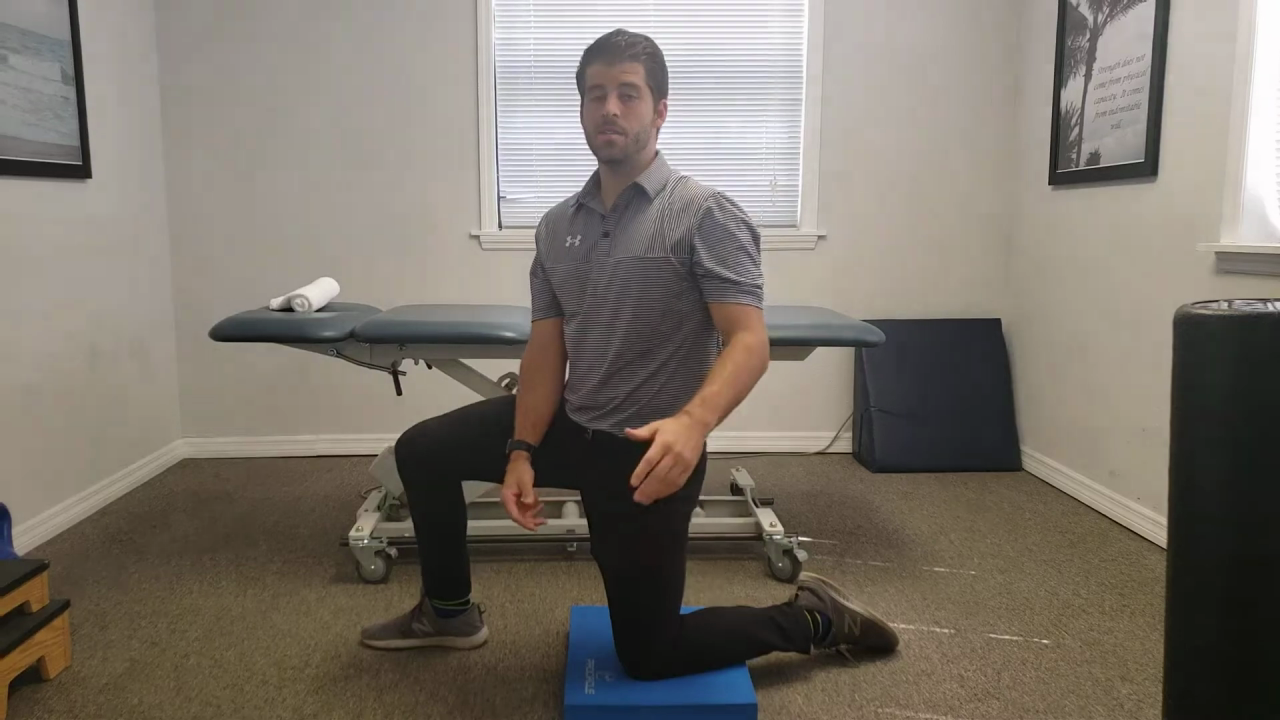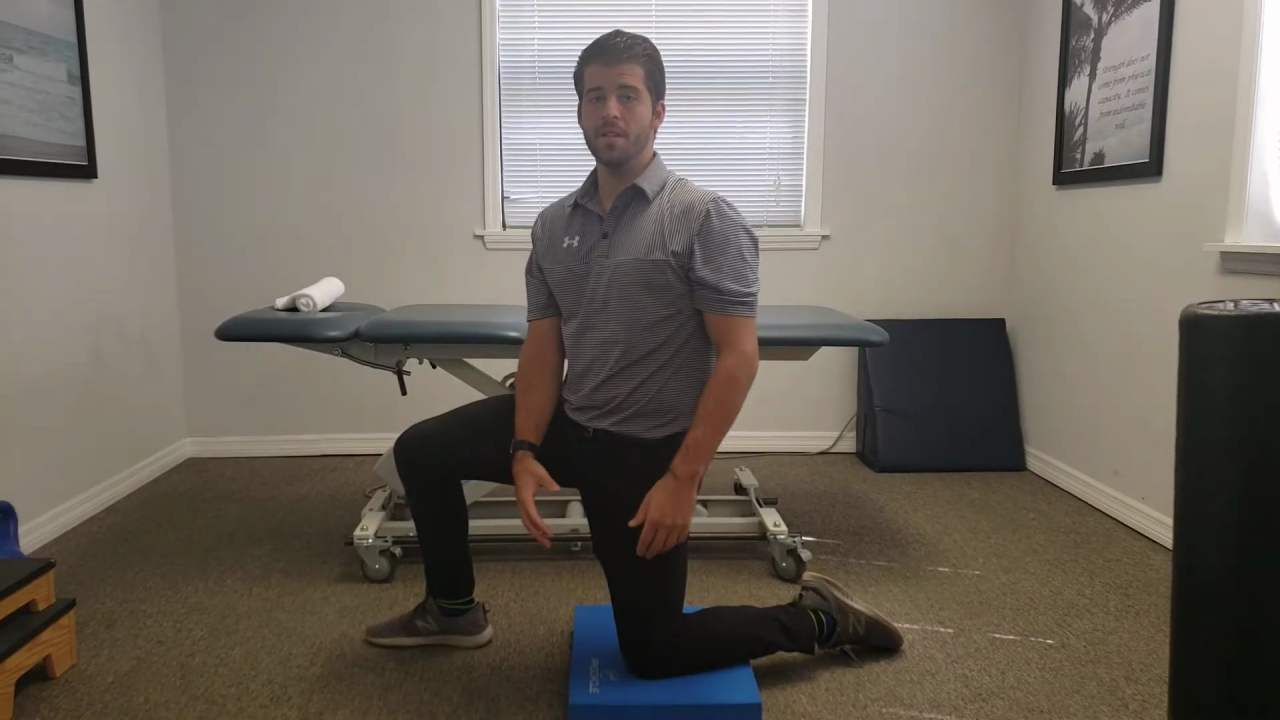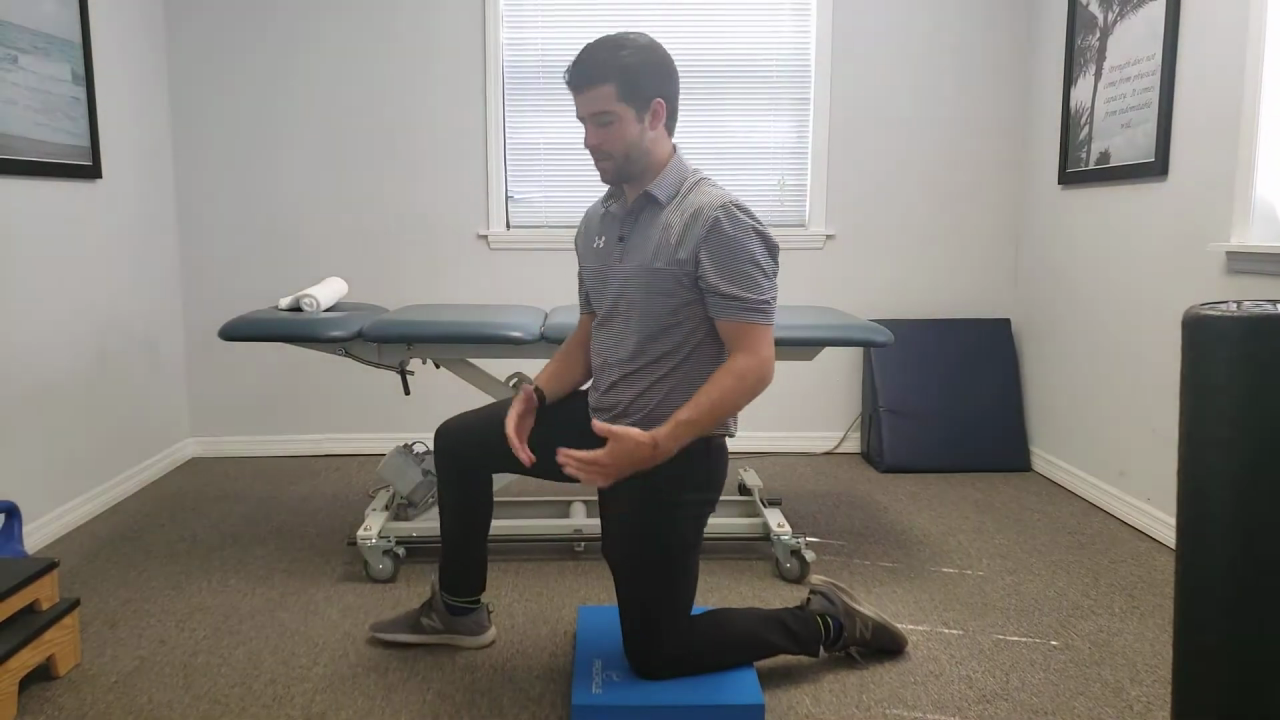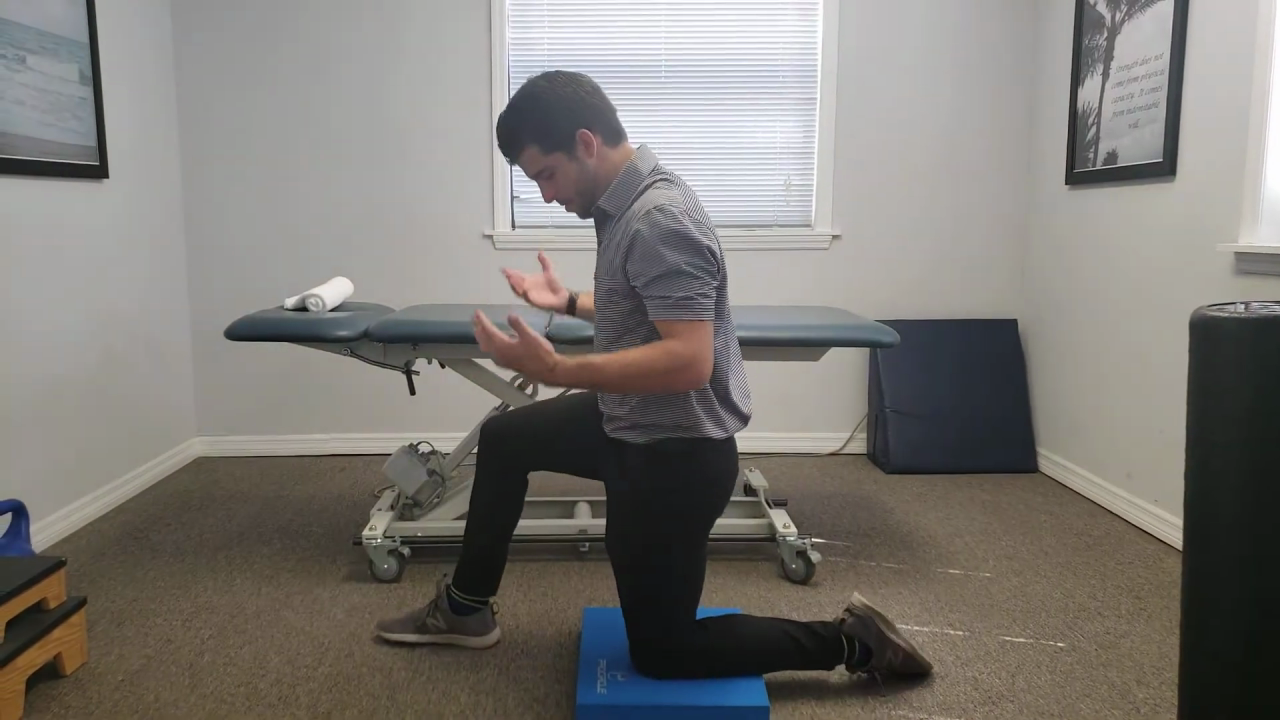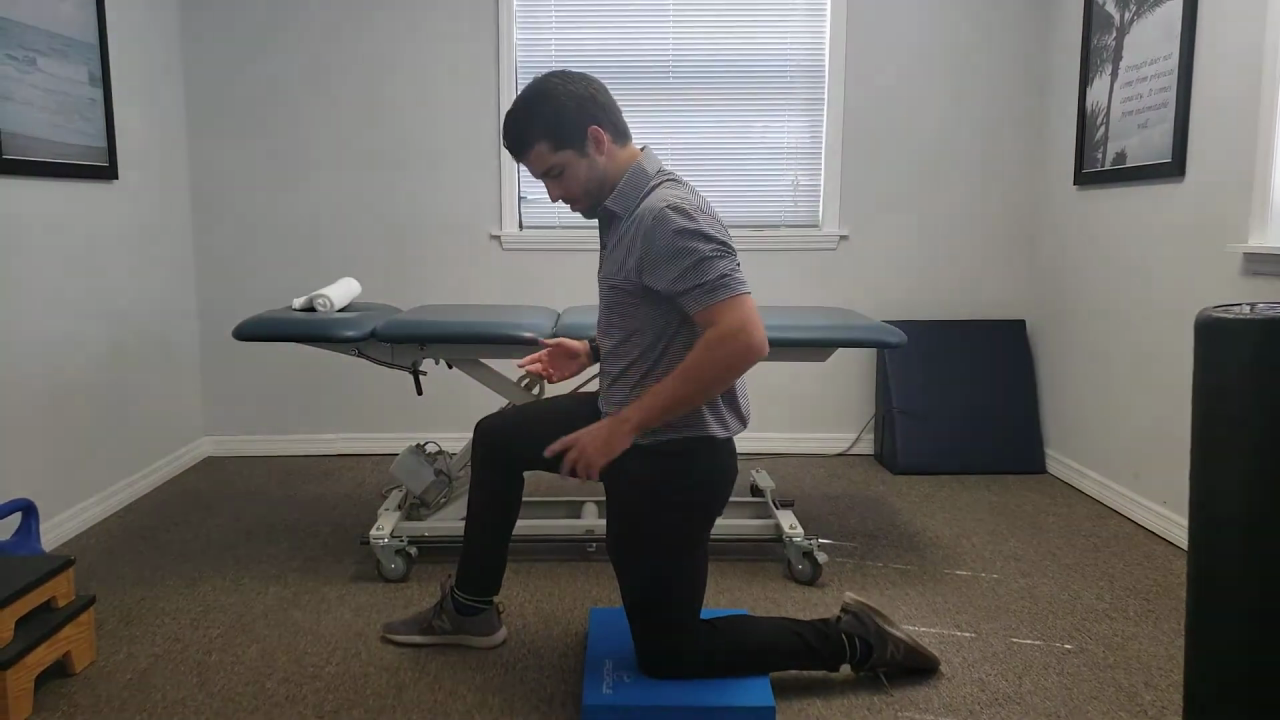
dt=1s
person 1, frame 1
left shoulder: (704, 215)
right shoulder: (557, 225)
left elbow: (749, 343)
right elbow: (547, 348)
left wrist: (691, 422)
right wrist: (522, 452)
left hip: (652, 452)
right hip: (572, 426)
left knee: (648, 655)
right knee: (422, 450)
left ankle: (813, 618)
right ankle: (449, 612)
person 1, frame 2
left shoulder: (703, 218)
right shoulder: (553, 224)
left elbow: (738, 356)
right elbow: (543, 348)
left wrist: (682, 477)
right wrist: (525, 452)
left hip: (647, 451)
right hip: (570, 424)
left knee: (652, 653)
right knee: (421, 450)
left ankle: (819, 617)
right ankle: (453, 609)
person 1, frame 3
left shoulder: (717, 221)
right shoulder: (598, 219)
left elbow: (752, 363)
left wrist: (657, 446)
right wrist: (536, 395)
left hip: (669, 456)
right hip: (600, 422)
left knee: (657, 653)
right knee: (459, 442)
left ankle: (824, 623)
right ankle: (459, 609)
person 1, frame 4
left shoulder: (660, 219)
right shoulder: (632, 201)
left elbow: (688, 362)
left wrist: (557, 369)
right wrist: (568, 301)
left hip: (677, 455)
right hip: (634, 426)
left knee: (661, 651)
right knee: (503, 438)
left ankle: (847, 639)
right ankle: (466, 607)
person 1, frame 5
left shoulder: (667, 217)
right shoulder: (629, 207)
left elbow: (741, 339)
left wrist: (621, 428)
right wrist: (593, 351)
left hip: (675, 457)
right hip: (640, 432)
left knee: (667, 652)
right knee: (498, 438)
left ankle: (849, 638)
right ankle: (470, 608)
